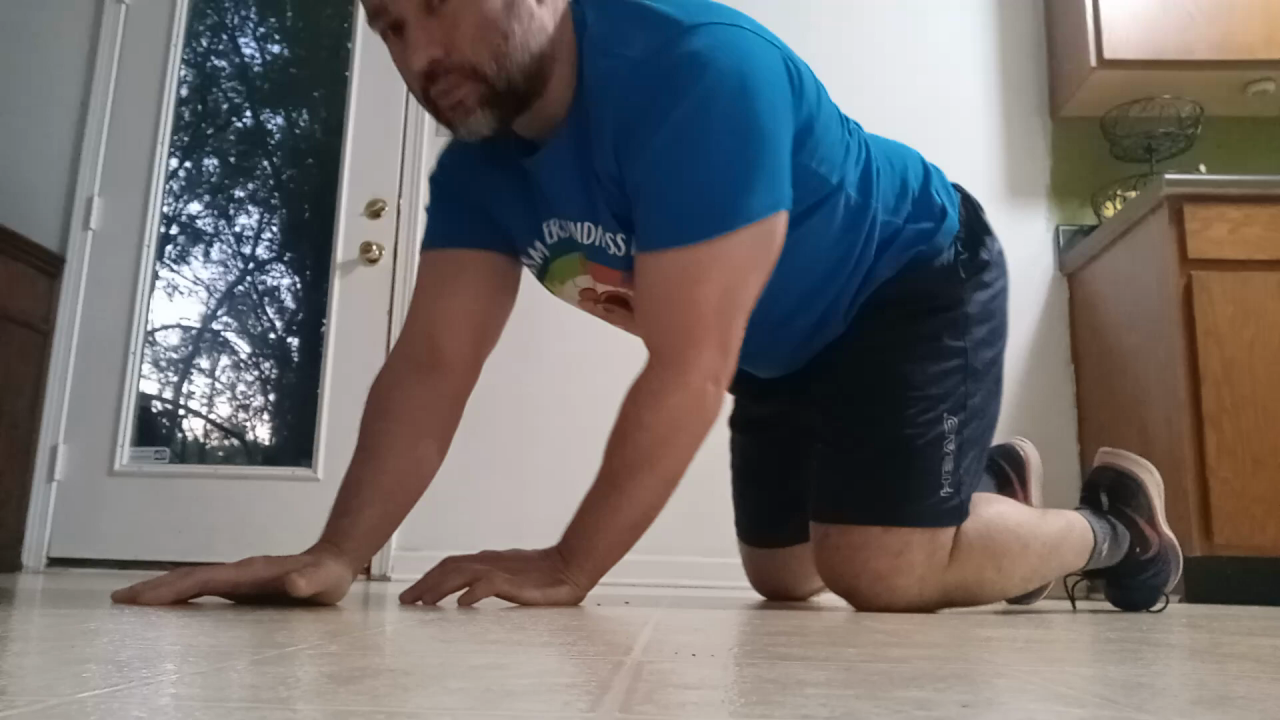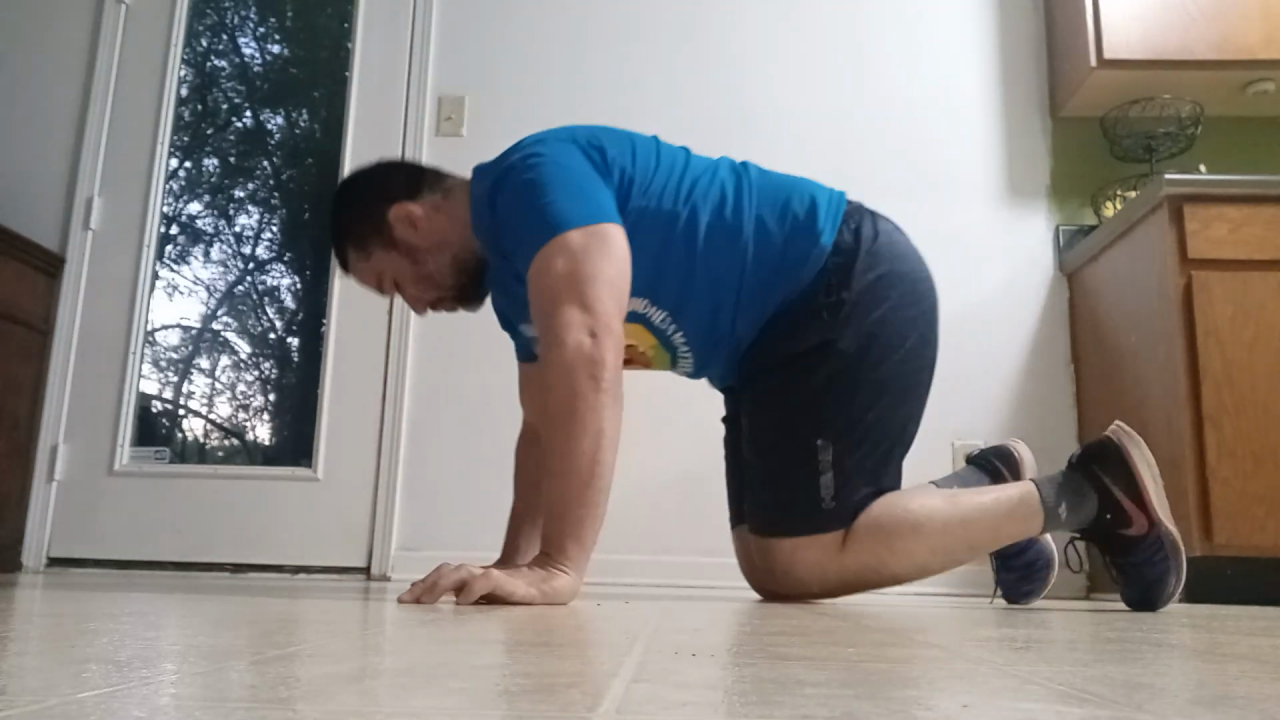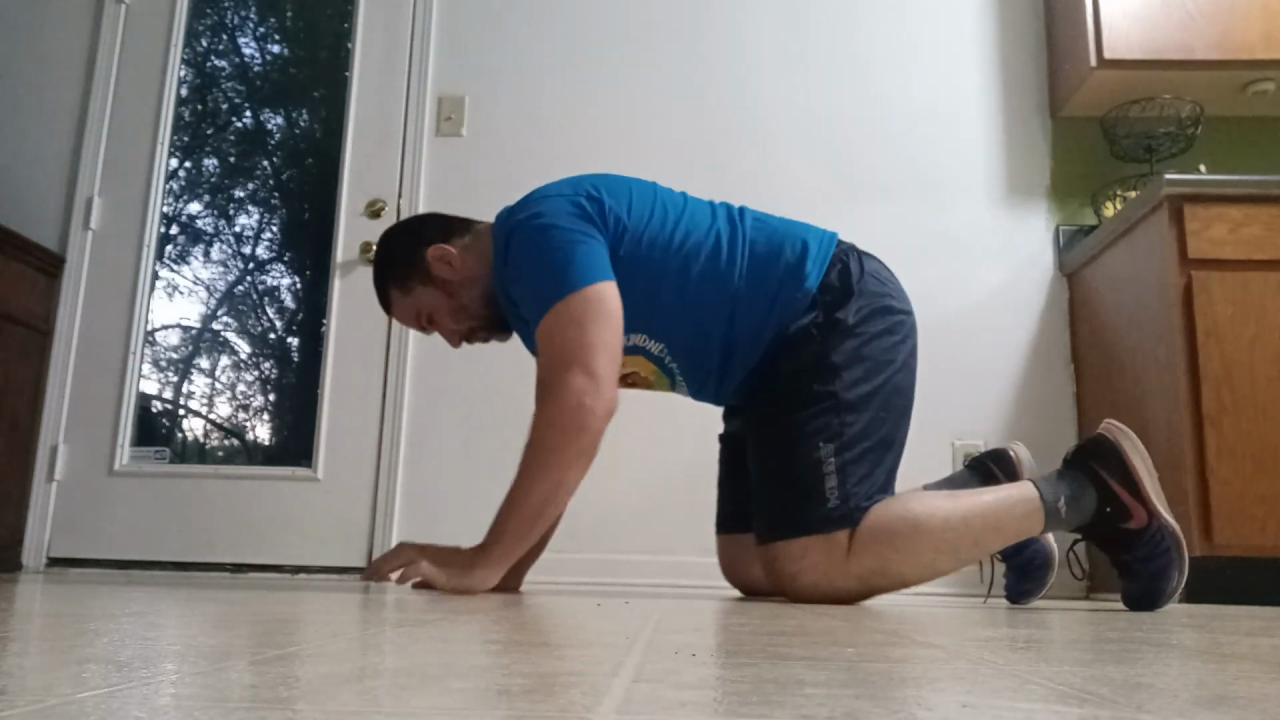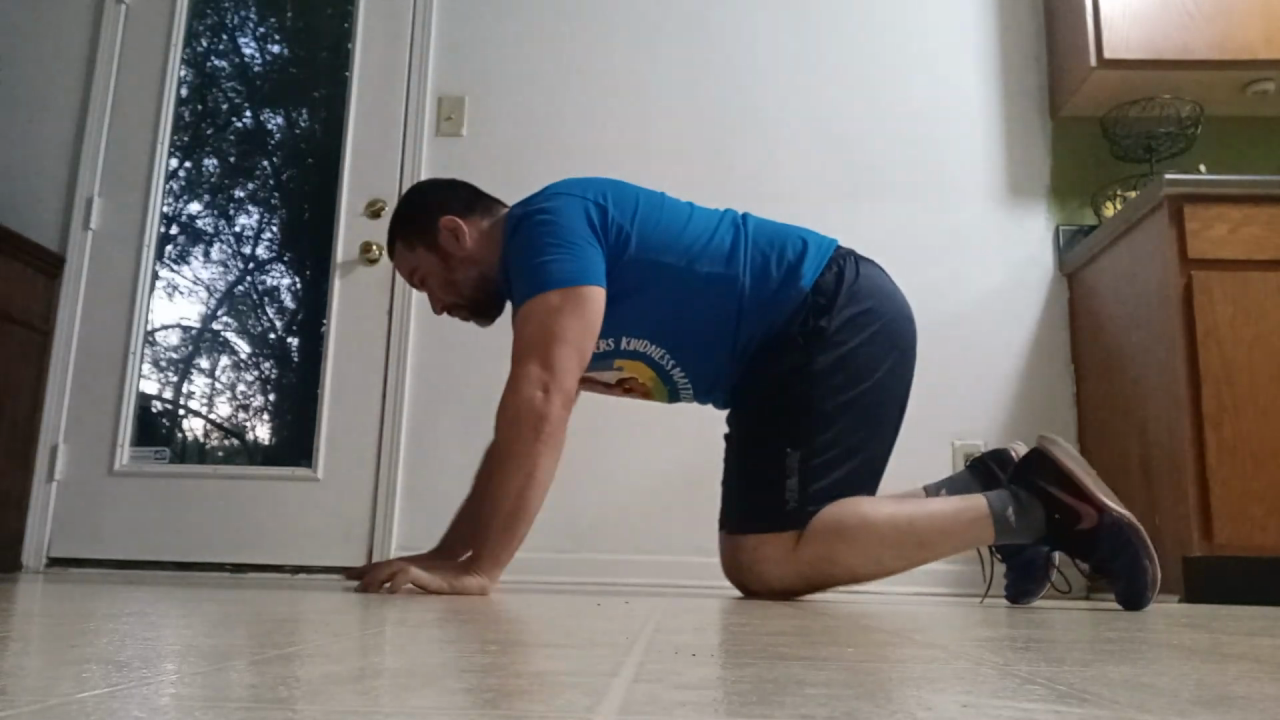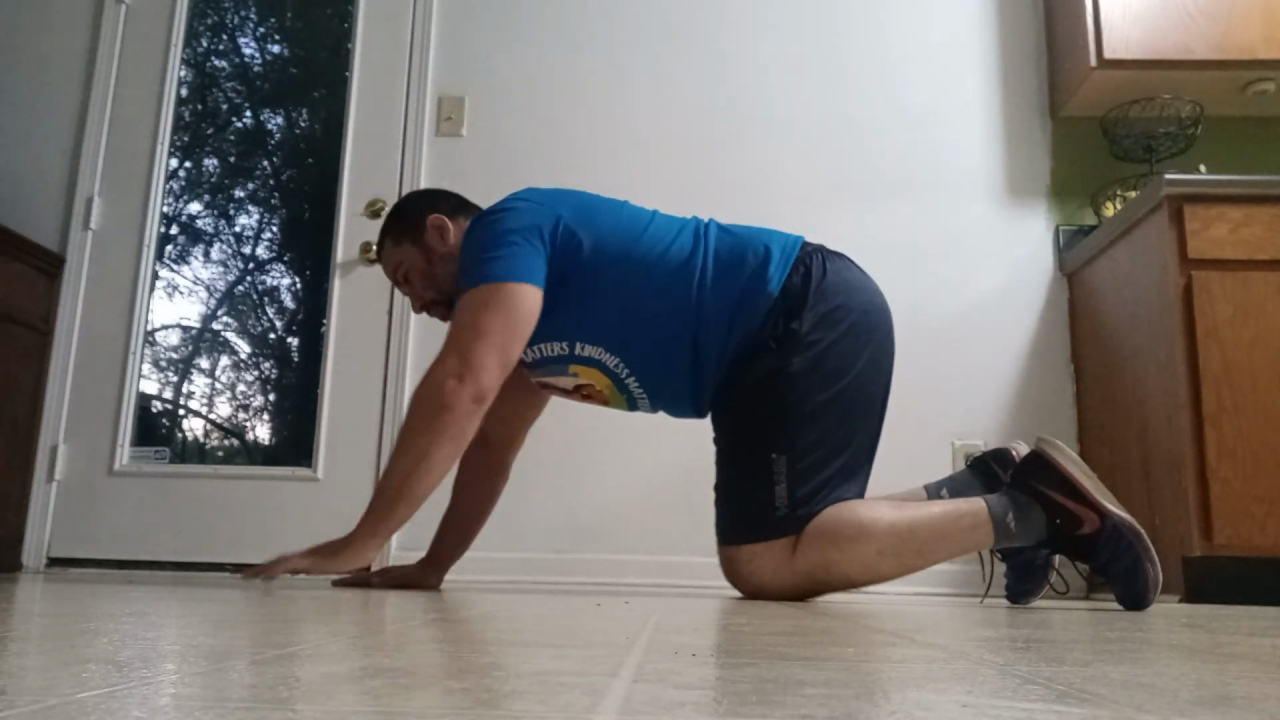
dt=1s
person 1, frame 1
right shoulder: (478, 174)
left elbow: (688, 370)
right elbow: (432, 365)
left wrist: (567, 569)
right wrist: (330, 561)
left hip: (922, 288)
right hip: (789, 348)
left knee: (882, 567)
right knee: (782, 576)
left ankle: (1109, 522)
right ankle: (986, 482)
person 1, frame 2
left shoulder: (529, 183)
right shoulder: (512, 274)
left elbow: (586, 357)
right elbow: (547, 423)
left wrist: (558, 567)
right wrist: (511, 561)
left hip: (852, 290)
right hip: (781, 335)
left knee: (808, 558)
right knee: (769, 568)
left ankle: (1085, 492)
right ankle: (987, 485)
person 1, frame 3
left shoulder: (541, 234)
right shoulder: (531, 291)
left elbow: (581, 404)
right elbow: (561, 429)
left wrist: (484, 564)
right wrist: (509, 570)
left hip: (839, 320)
right hip: (783, 356)
left knee: (817, 565)
right knee: (752, 567)
left ankle: (1083, 489)
right ankle: (987, 487)
person 1, frame 4
left shoulder: (547, 228)
right shoulder: (542, 283)
left elbow: (540, 400)
right elbow: (521, 432)
left wrist: (477, 569)
right wrist: (439, 557)
left hip: (840, 320)
right hip: (795, 351)
left knee: (774, 558)
right knee: (750, 562)
left ankle: (1031, 503)
right ankle: (984, 491)
person 1, frame 5
left shoulder: (509, 230)
right shoulder: (522, 304)
left elbow: (461, 389)
right elbow: (493, 441)
left wrist: (362, 545)
right wrist: (431, 566)
left hip: (810, 317)
right hip: (797, 336)
left knee: (768, 562)
right knee: (780, 546)
left ankle: (1025, 508)
right ankle: (986, 488)
